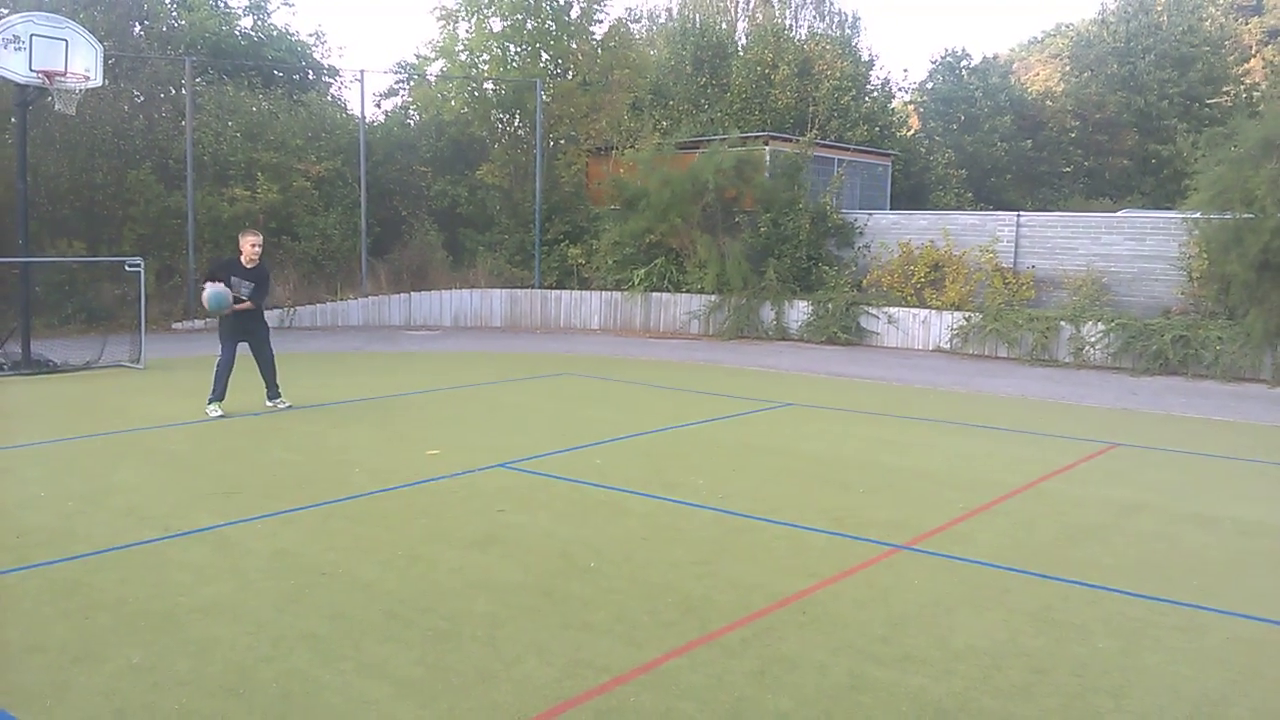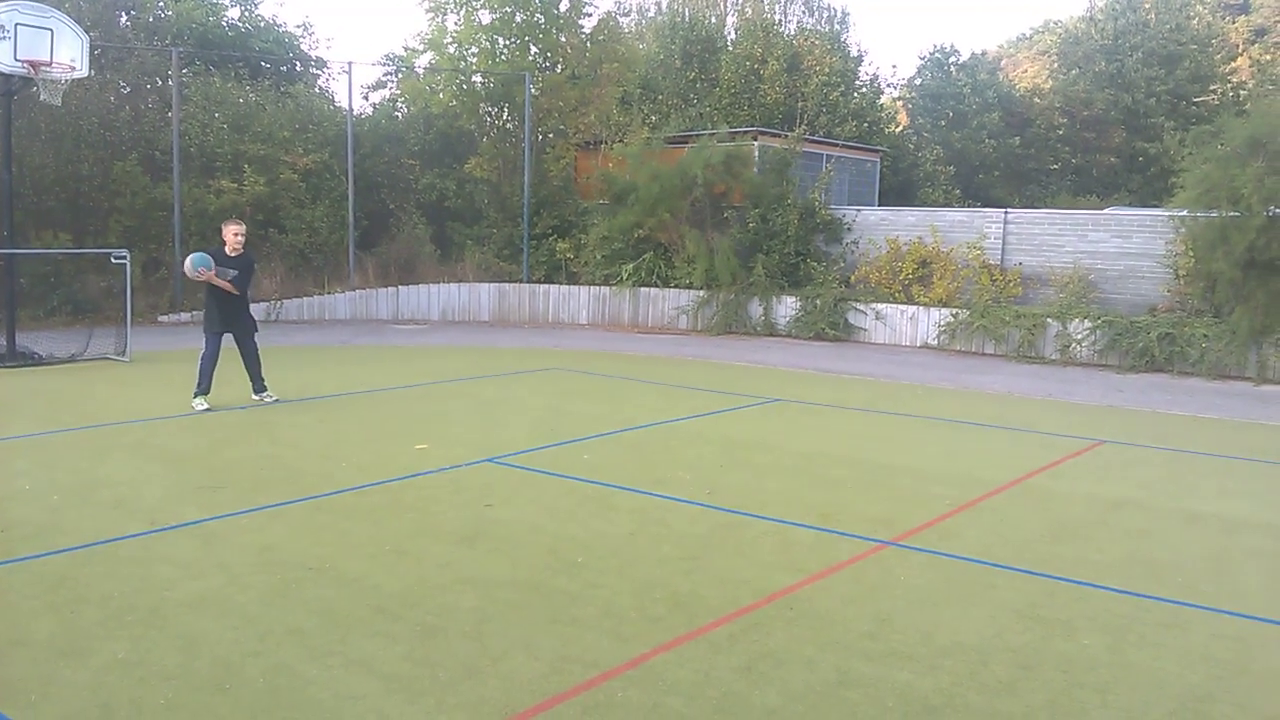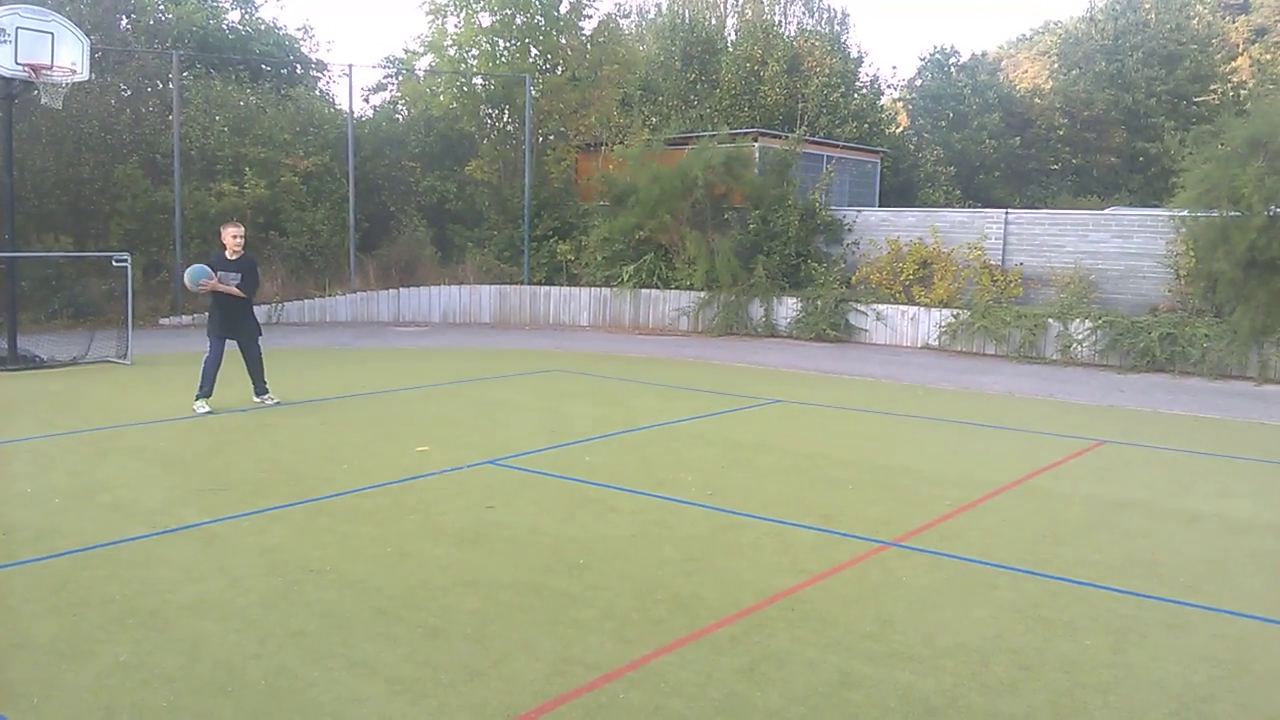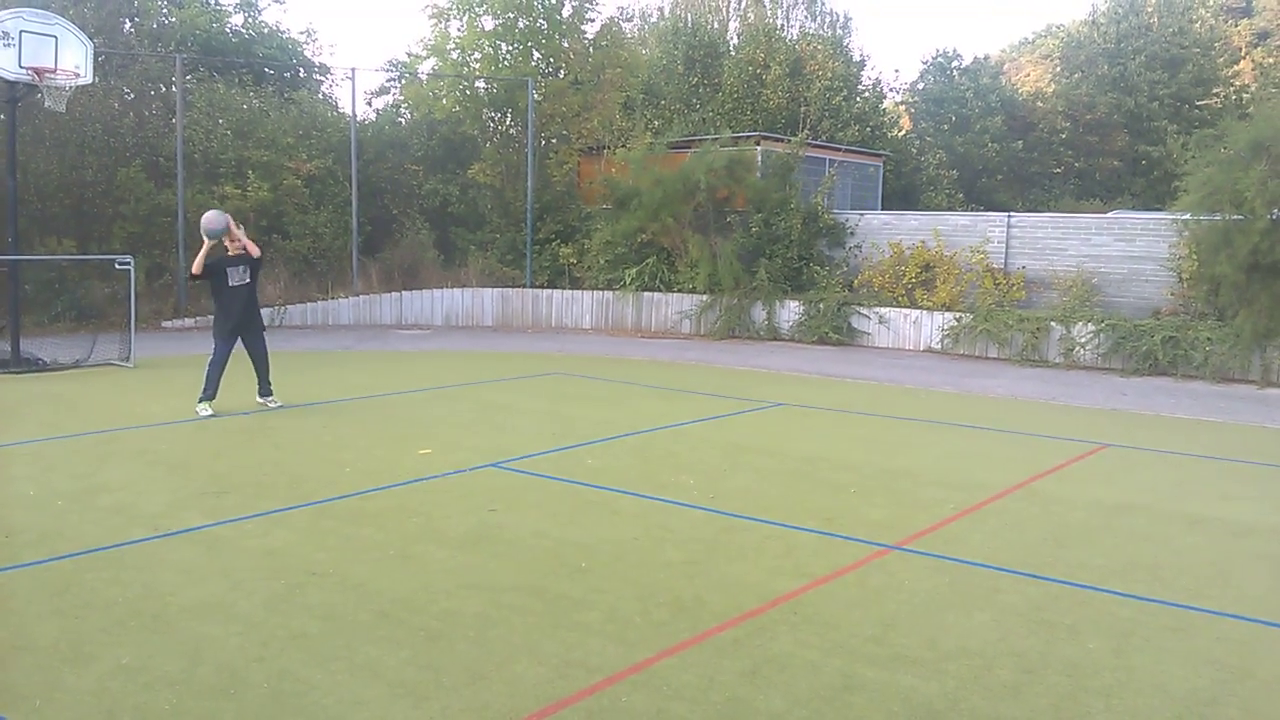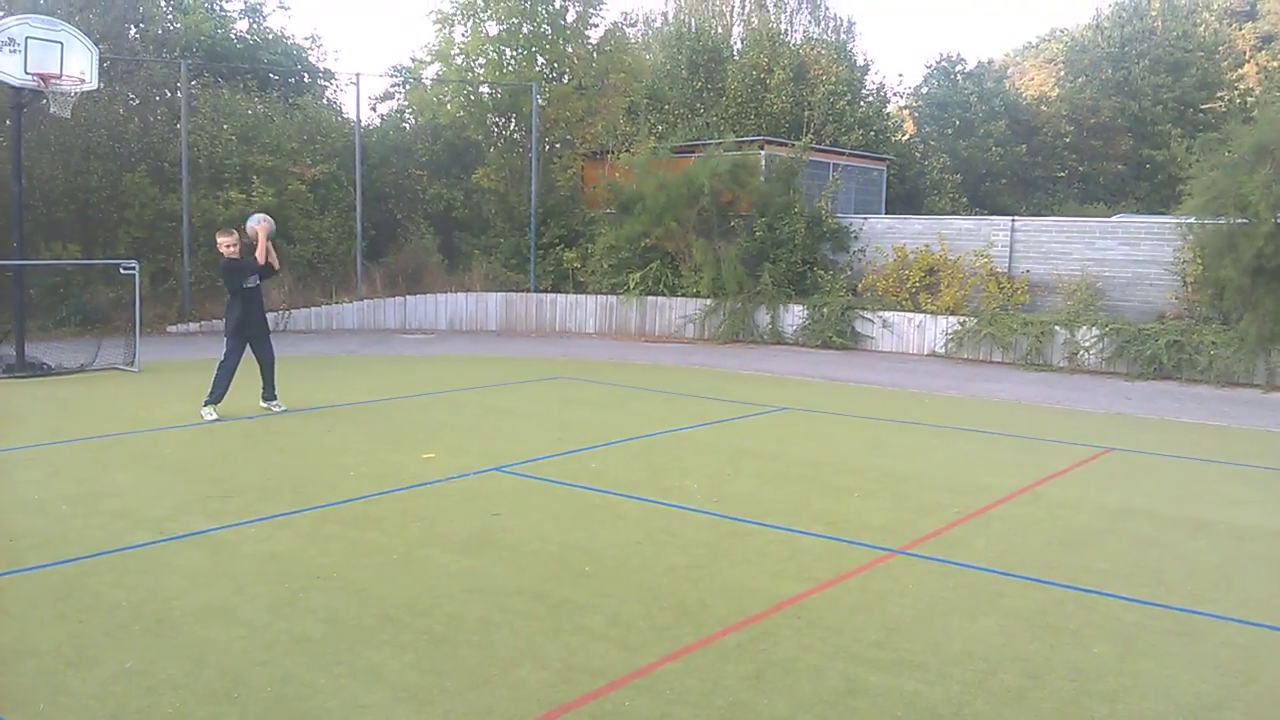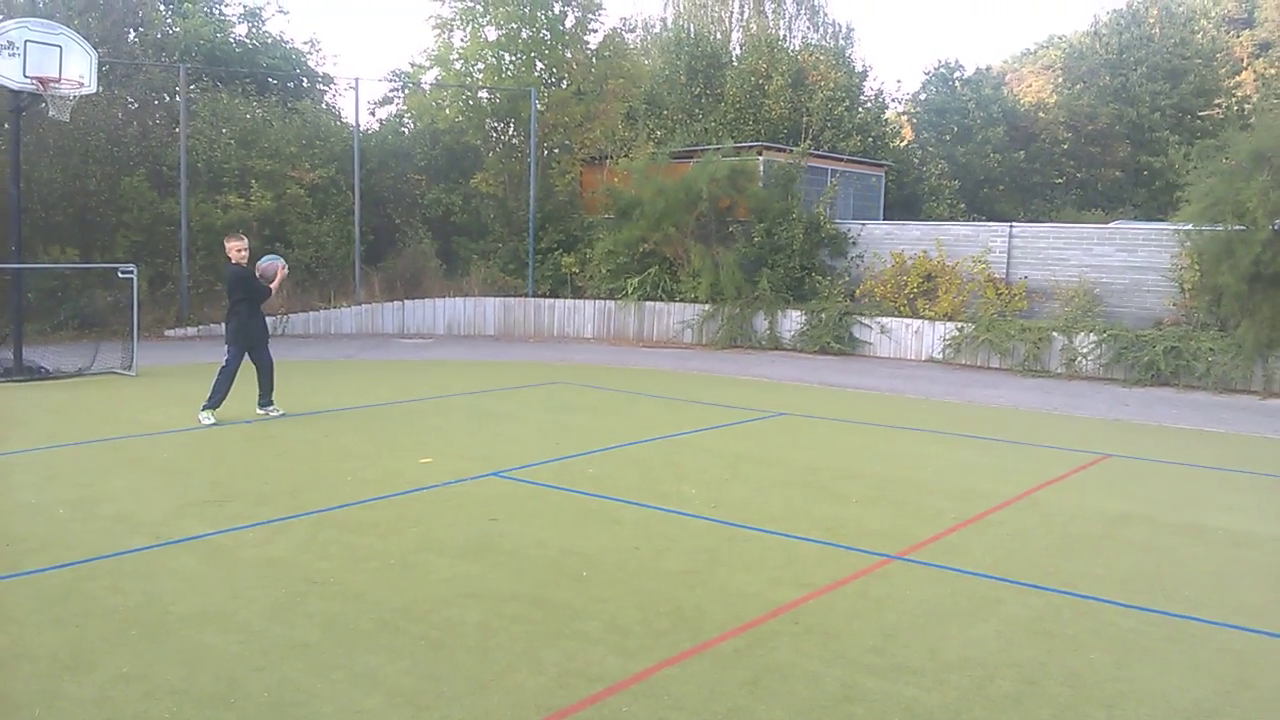
dt=0.2s
person 1, frame 1
left shoulder: (262, 271)
right shoulder: (227, 264)
left elbow: (255, 302)
right elbow: (208, 281)
left wrist: (234, 306)
left hip: (254, 321)
right hip: (230, 322)
left knee: (267, 358)
right knee: (226, 359)
left ankle: (273, 396)
right ankle: (214, 402)
person 1, frame 2
left shoulder: (247, 261)
right shoulder: (214, 255)
left elbow: (238, 288)
right elbow: (202, 275)
left wrist: (213, 279)
right wrist: (203, 275)
left hip: (239, 315)
right hip: (215, 314)
left knee: (250, 352)
right knee: (210, 353)
left ankle: (259, 389)
right ankle: (200, 395)
person 1, frame 3
left shoulder: (249, 262)
right shoulder: (215, 261)
left elbow: (247, 291)
right elbow: (207, 286)
left wrist: (219, 287)
right wrist: (204, 286)
left hip: (243, 319)
right hip: (219, 319)
left knee: (254, 355)
right knee: (213, 357)
left ankle: (261, 392)
right ankle: (201, 398)
person 1, frame 4
left shoulder: (250, 258)
right shoulder: (218, 260)
left elbow: (258, 254)
right elbow: (196, 274)
left wrist: (236, 231)
right wrist: (206, 246)
left hip: (250, 319)
right hip: (225, 320)
left knee: (261, 356)
right knee: (218, 359)
left ankle: (265, 393)
right ankle: (204, 401)
person 1, frame 5
left shoulder: (248, 262)
right shoulder: (227, 264)
left elbow: (273, 267)
right elbow: (259, 264)
left wrist: (265, 241)
right wrist: (263, 234)
left hip: (257, 322)
right hip: (238, 324)
left knee: (268, 359)
right knee: (228, 364)
left ankle: (269, 398)
right ankle: (210, 405)
person 1, frame 6
left shoulder: (244, 271)
right shoulder: (237, 273)
left elbow: (256, 293)
right elbow: (264, 294)
left wrist: (273, 279)
right wrist: (279, 279)
left hip: (254, 329)
right hip: (238, 330)
left knee: (266, 365)
right knee: (229, 369)
left ankle: (265, 404)
right ankle: (208, 409)
